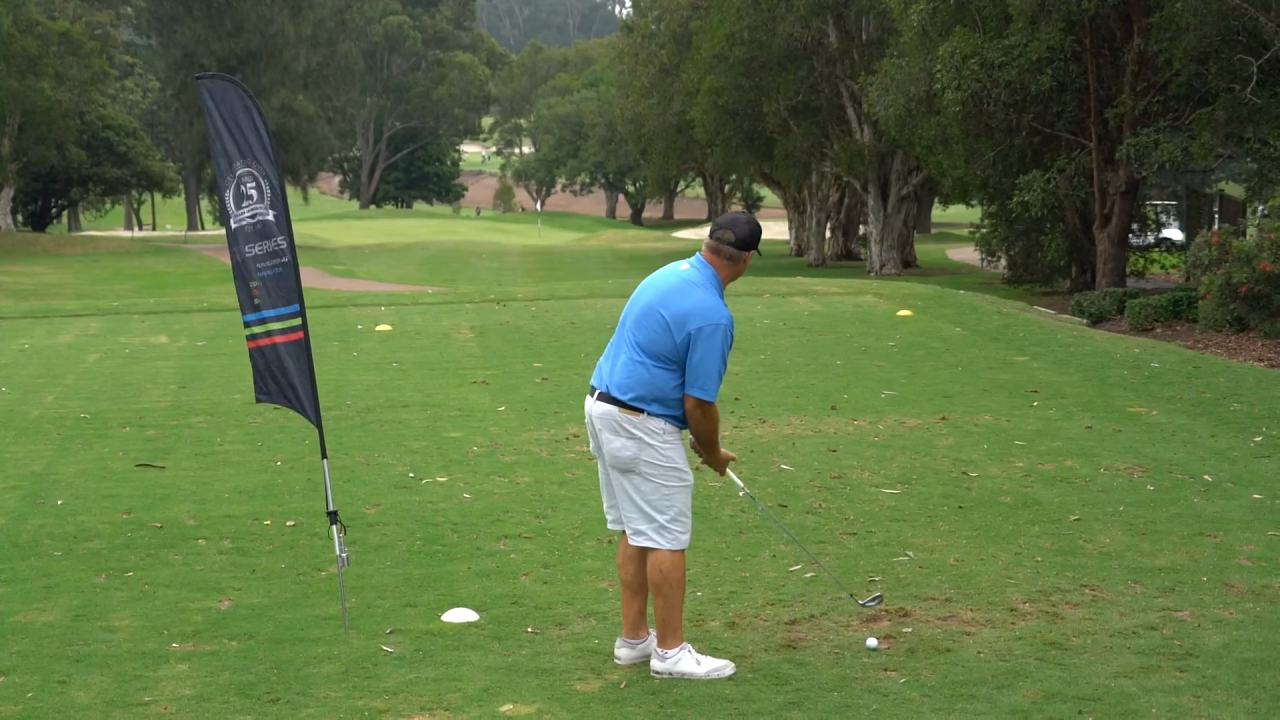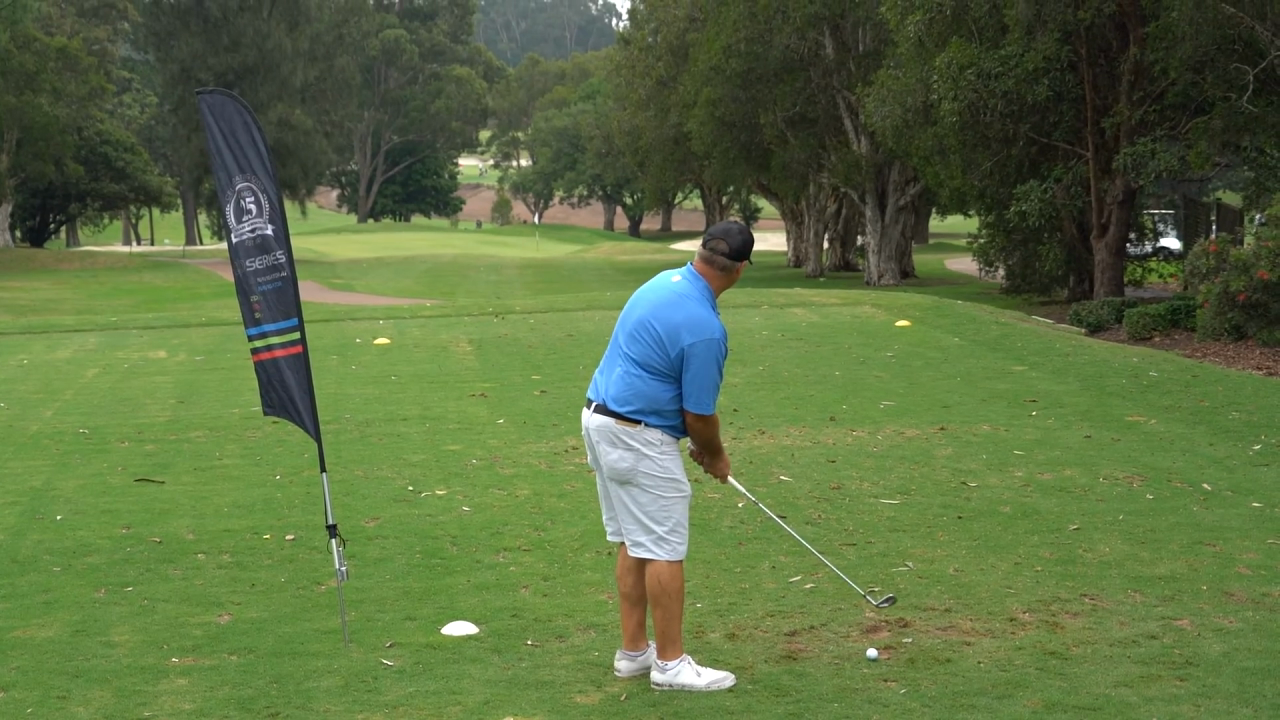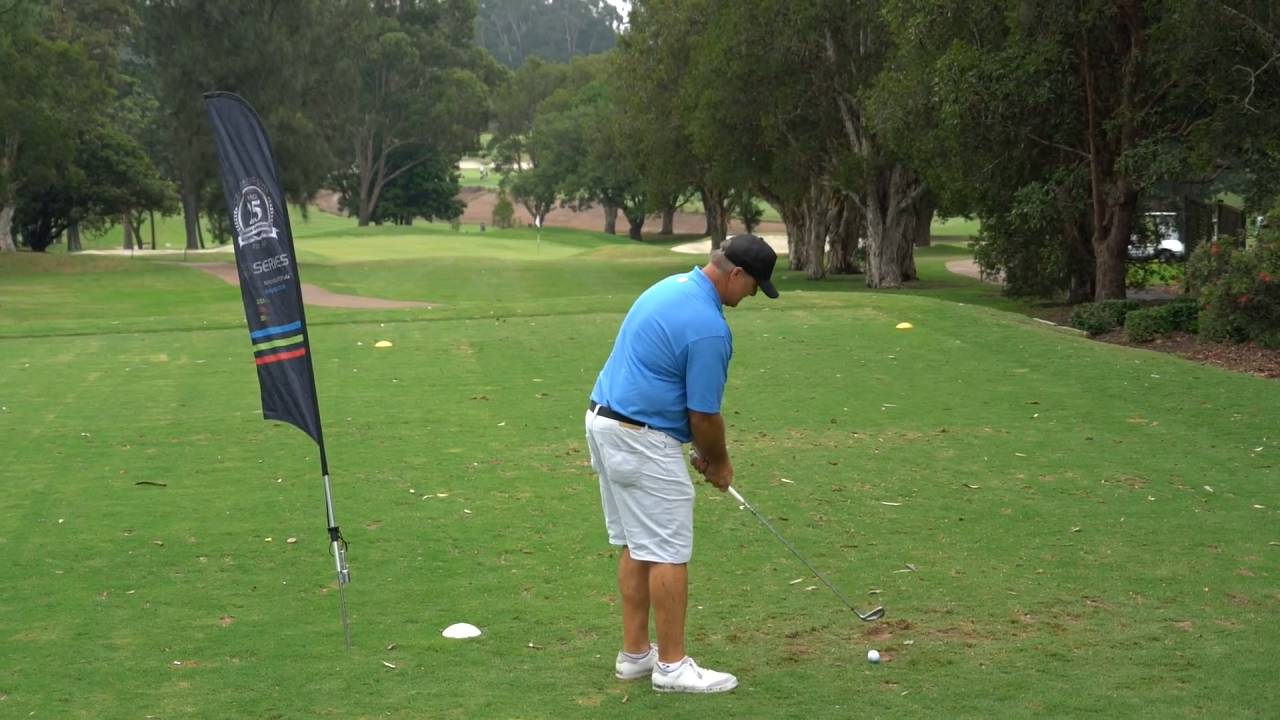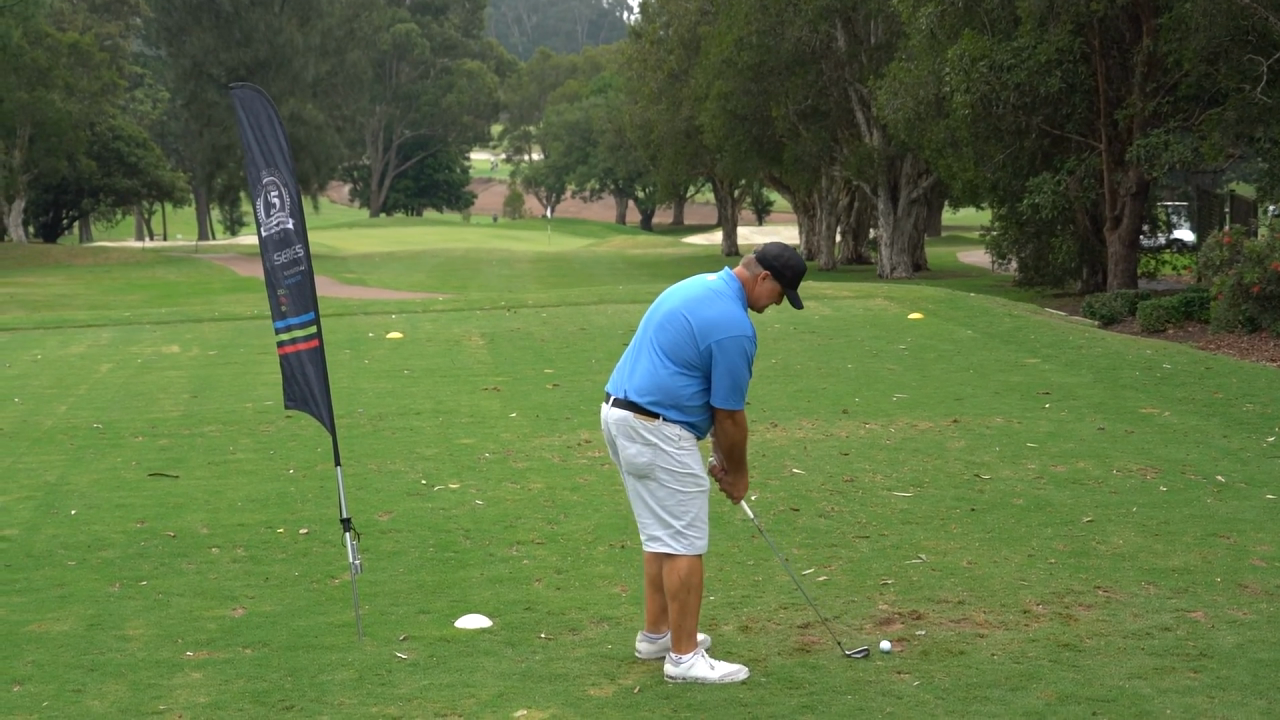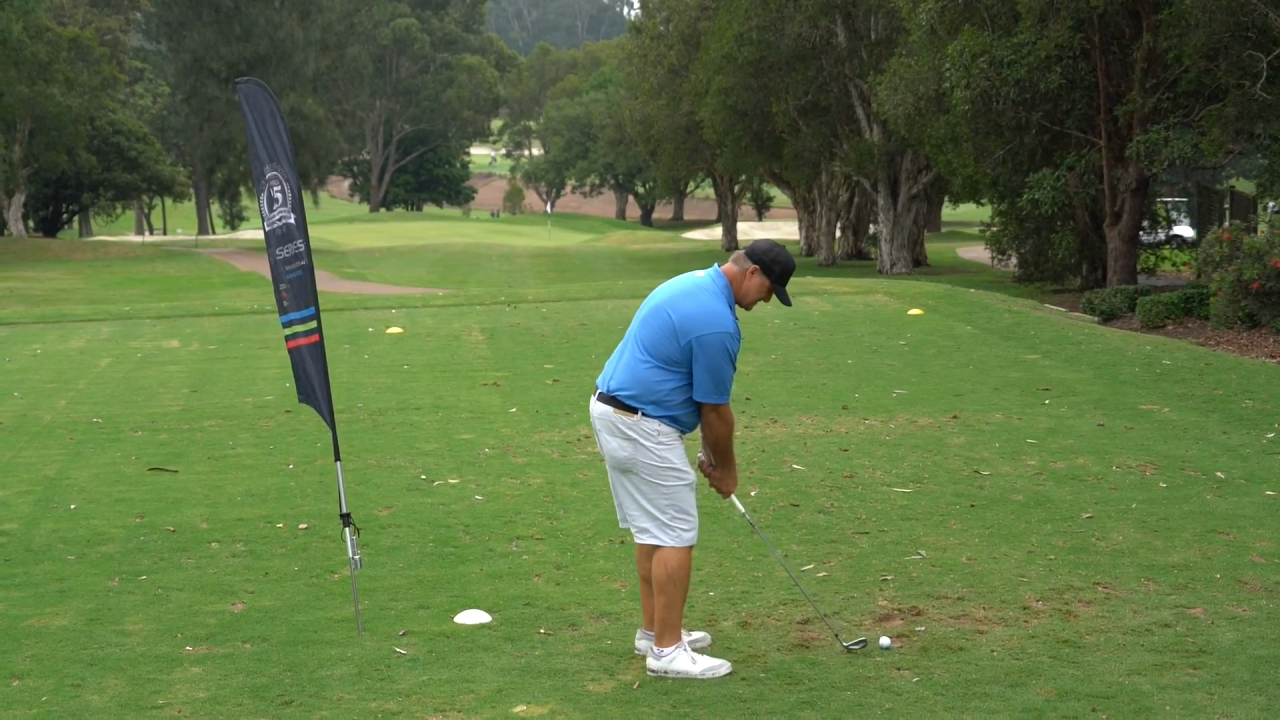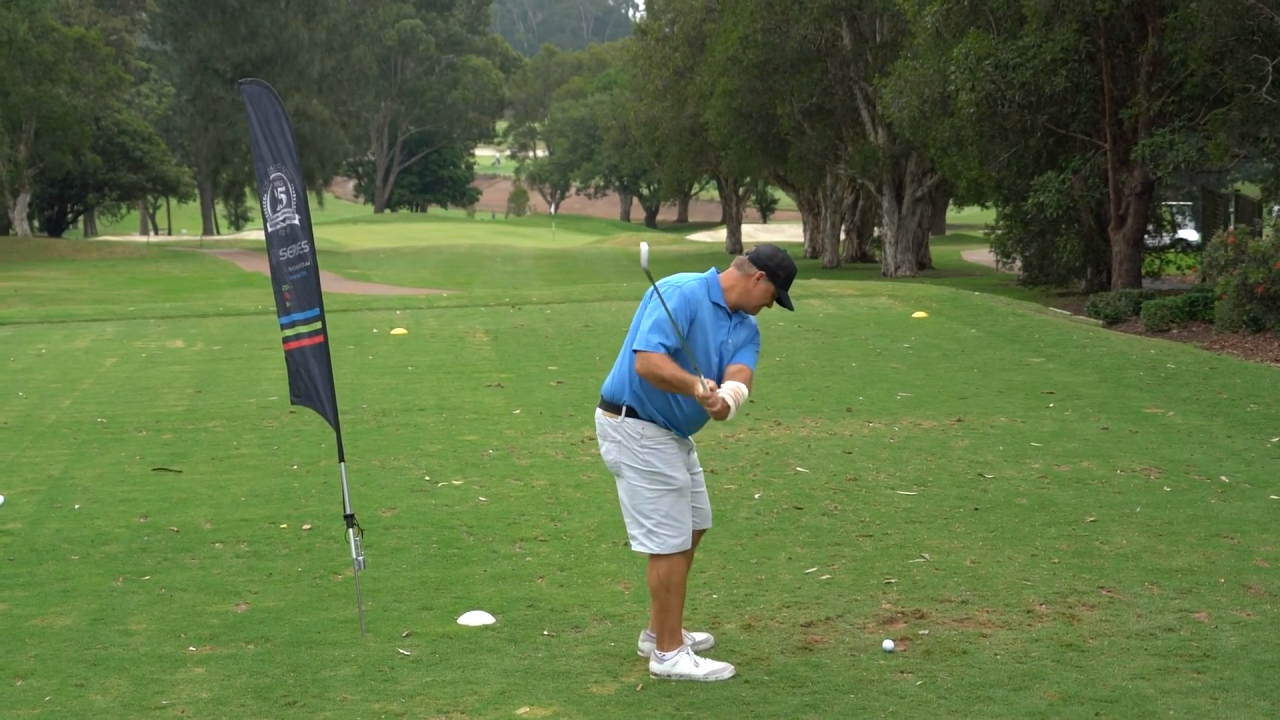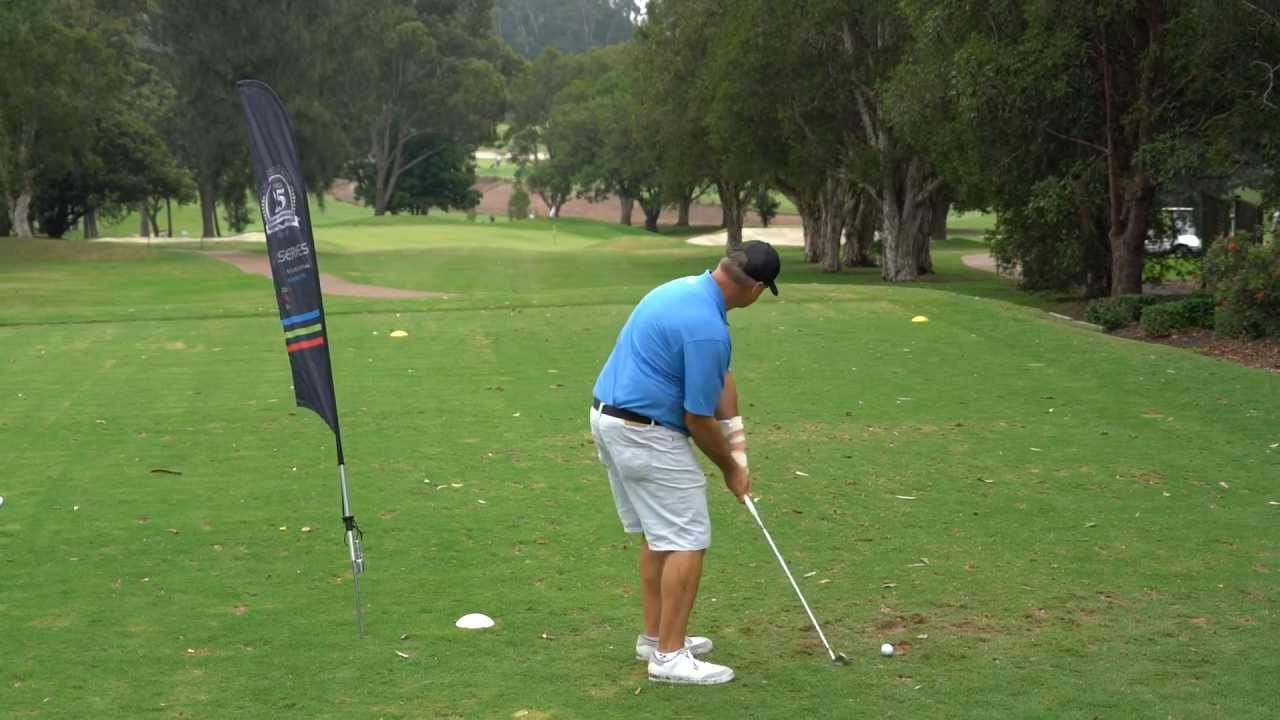
dt=0.5s
person 1, frame 1
left shoulder: (672, 274)
right shoulder: (711, 313)
right elbow: (698, 404)
left wrist: (701, 441)
right wrist: (713, 453)
left hip: (606, 408)
right hip: (641, 425)
left knee: (636, 532)
right knee: (665, 538)
left ankle: (634, 637)
right ankle: (670, 651)
person 1, frame 2
left shoulder: (666, 282)
right shoulder: (704, 328)
right elbow: (699, 415)
left wrist: (702, 445)
right wrist: (716, 456)
left hip: (603, 420)
right hip: (638, 436)
left knee: (633, 543)
right knee: (663, 549)
left ankle: (634, 649)
right ankle: (671, 662)
person 1, frame 3
left shoulder: (676, 286)
right shoulder: (708, 326)
right elbow: (703, 415)
left wrist: (702, 451)
right wrist: (719, 462)
left hip: (607, 421)
right hip: (642, 437)
left knee: (637, 545)
right knee: (667, 551)
left ankle: (636, 652)
right ankle: (672, 664)
person 1, frame 4
left shoulder: (702, 287)
right shoulder: (733, 326)
right elbow: (729, 415)
left wrist: (721, 456)
right wrist: (737, 473)
left hip: (622, 414)
right hip: (655, 429)
left knee: (662, 535)
right knee: (684, 543)
left ankle: (656, 632)
right ankle: (684, 656)
person 1, frame 5
left shoulder: (696, 284)
right shoulder: (715, 321)
right elbow: (715, 409)
left wrist: (712, 453)
right wrist: (726, 468)
left hip: (616, 411)
right hip: (641, 424)
left knee: (652, 529)
right knee: (675, 535)
left ankle: (654, 630)
right ankle: (666, 650)
person 1, frame 6
left shoulder: (746, 328)
right shoulder: (680, 292)
left elbow: (740, 379)
right elbow: (645, 362)
left wrist: (727, 396)
right wrist: (695, 386)
left hip: (671, 433)
right hip: (636, 429)
left knee: (691, 528)
right knee: (669, 541)
left ankle: (660, 631)
right ankle: (669, 653)
person 1, frame 7
left shoulder: (690, 291)
right shoulder: (709, 329)
left elbow: (720, 379)
right elbow: (699, 420)
left wrist: (737, 443)
right wrist: (729, 467)
left hip: (615, 421)
right hip: (647, 433)
left knee: (658, 534)
right knee: (687, 541)
left ankle: (656, 635)
right ankle: (668, 655)
